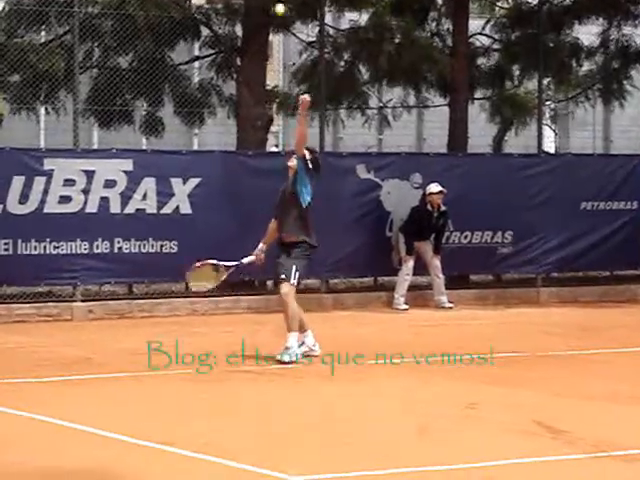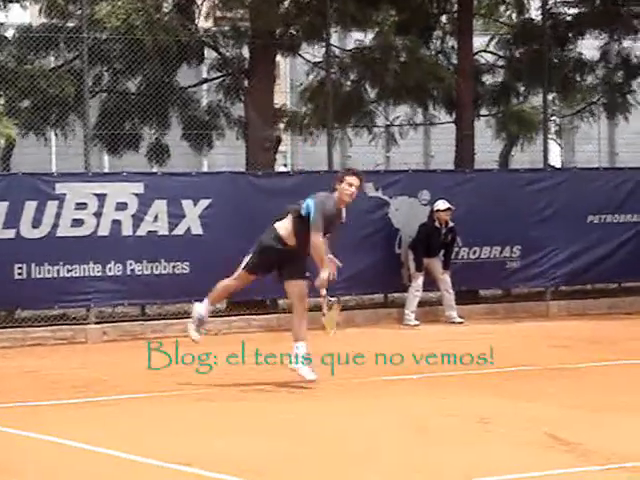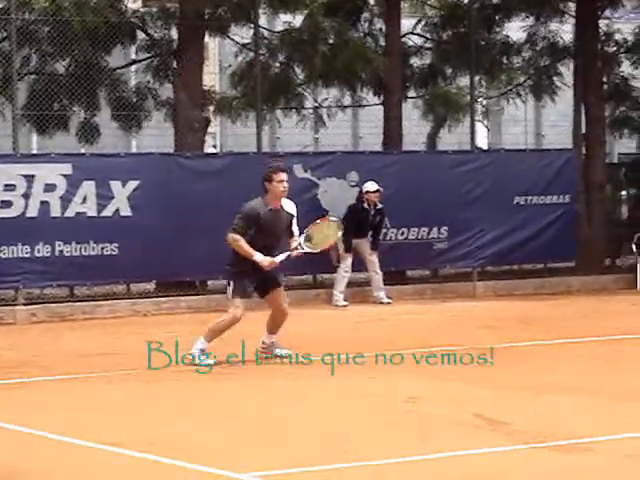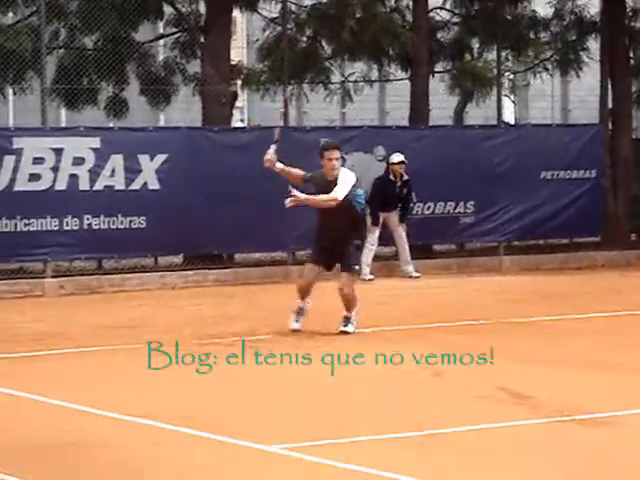
dt=1s
person 1, frame 1
left shoulder: (304, 176)
right shoulder: (287, 187)
left elbow: (300, 149)
right elbow: (277, 221)
left wrist: (302, 112)
right wrist: (263, 246)
left hip: (299, 247)
right hip: (286, 247)
left knee: (287, 292)
right knee: (287, 295)
left ankle: (292, 345)
right ankle: (308, 342)
person 1, frame 2
left shoulder: (339, 212)
right shoulder: (325, 202)
right elbow: (315, 238)
left wrist: (325, 257)
right wrist: (322, 270)
left hip: (296, 253)
right hip: (275, 243)
left knee: (300, 303)
right knee: (236, 282)
left ankle: (299, 358)
right ankle: (202, 310)
person 1, frame 3
left shoulder: (290, 208)
right shoulder: (252, 209)
left elbow: (293, 237)
right elbow: (232, 237)
left wrist: (295, 246)
right wrist: (257, 257)
left hip: (265, 266)
right hip: (243, 266)
left knee: (282, 310)
right knee: (236, 313)
left ankle: (269, 344)
right ankle: (199, 349)
person 1, frame 4
left shoulder: (348, 177)
right shoulder: (319, 177)
left elbow: (332, 200)
right elbow: (301, 177)
left wrist: (305, 198)
right wrist: (278, 166)
left hip: (350, 239)
right hip: (325, 238)
left knee: (346, 288)
right knee: (305, 283)
left ankle: (349, 317)
right ankle: (302, 306)
person 2, frame 1
left shoulder: (443, 213)
right shoulder: (418, 210)
left elbow: (440, 233)
right elbow: (409, 232)
left wrist: (437, 251)
right wrist: (409, 252)
left hip: (425, 240)
right hip: (407, 239)
left knee: (436, 266)
right knee: (407, 267)
left ankle: (442, 300)
right ankle: (398, 301)
person 2, frame 2
left shoulder: (451, 229)
right shoulder: (426, 227)
left elbow: (449, 249)
right elbow: (419, 248)
left wrist: (446, 267)
right wrist: (419, 269)
left hip: (434, 257)
right hip: (417, 255)
left knee: (446, 282)
right knee: (417, 284)
left ankle: (452, 315)
right ankle: (408, 317)
person 2, frame 3
left shoulder: (380, 210)
right shoulder: (355, 208)
left elbow: (377, 230)
right elbow: (347, 229)
left wrist: (374, 248)
right wrist: (348, 250)
left hip: (363, 238)
right hip: (346, 237)
left knee: (374, 263)
right knee: (346, 265)
left ankle: (380, 296)
right ankle: (337, 298)
person 2, frame 4
left shoulder: (406, 182)
right shoulder: (381, 181)
left elbow: (406, 201)
right elbow: (373, 201)
left wrist: (403, 218)
right wrist: (375, 220)
left hip: (393, 211)
right hip: (377, 211)
left knee: (402, 238)
right knee: (372, 239)
left ankle: (408, 270)
right ankle: (364, 272)
